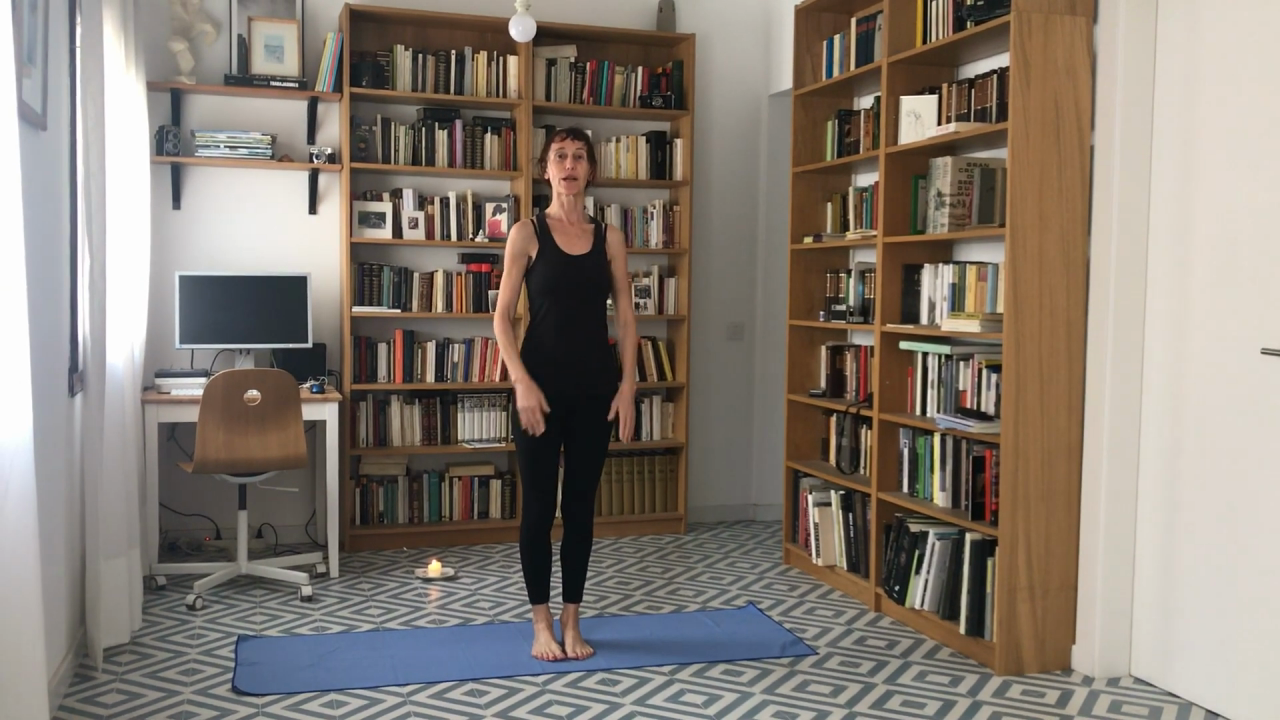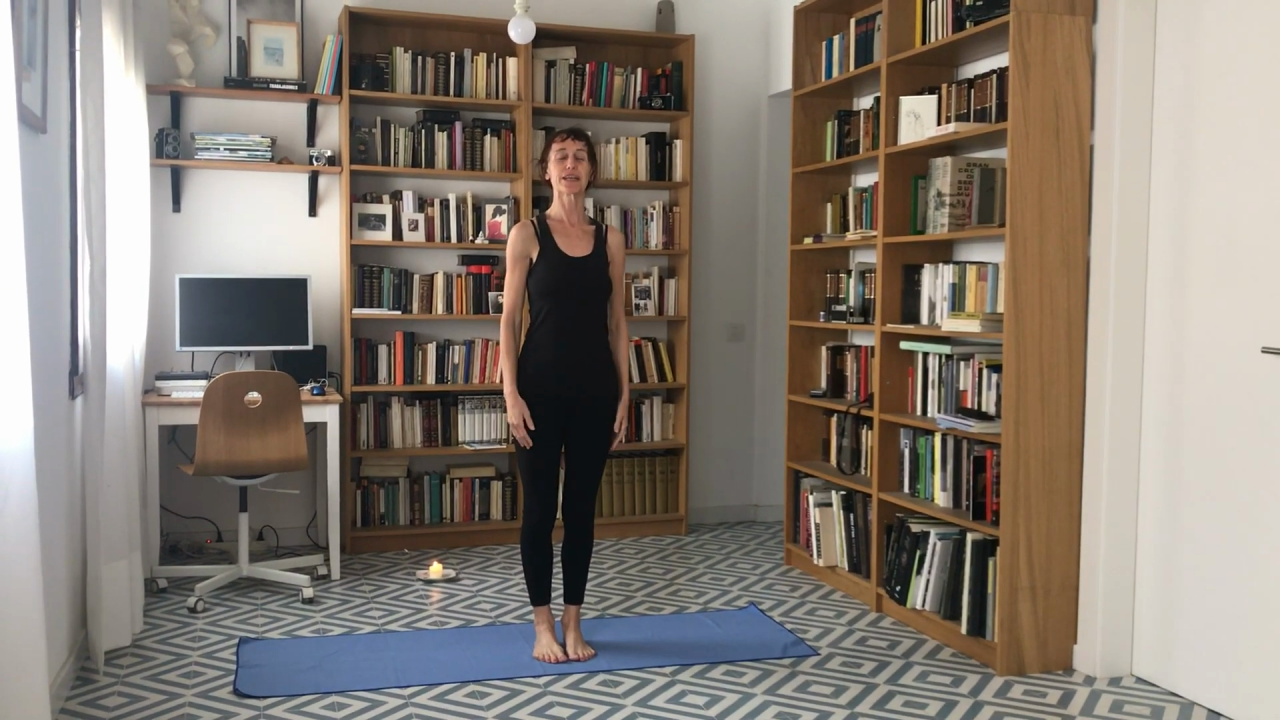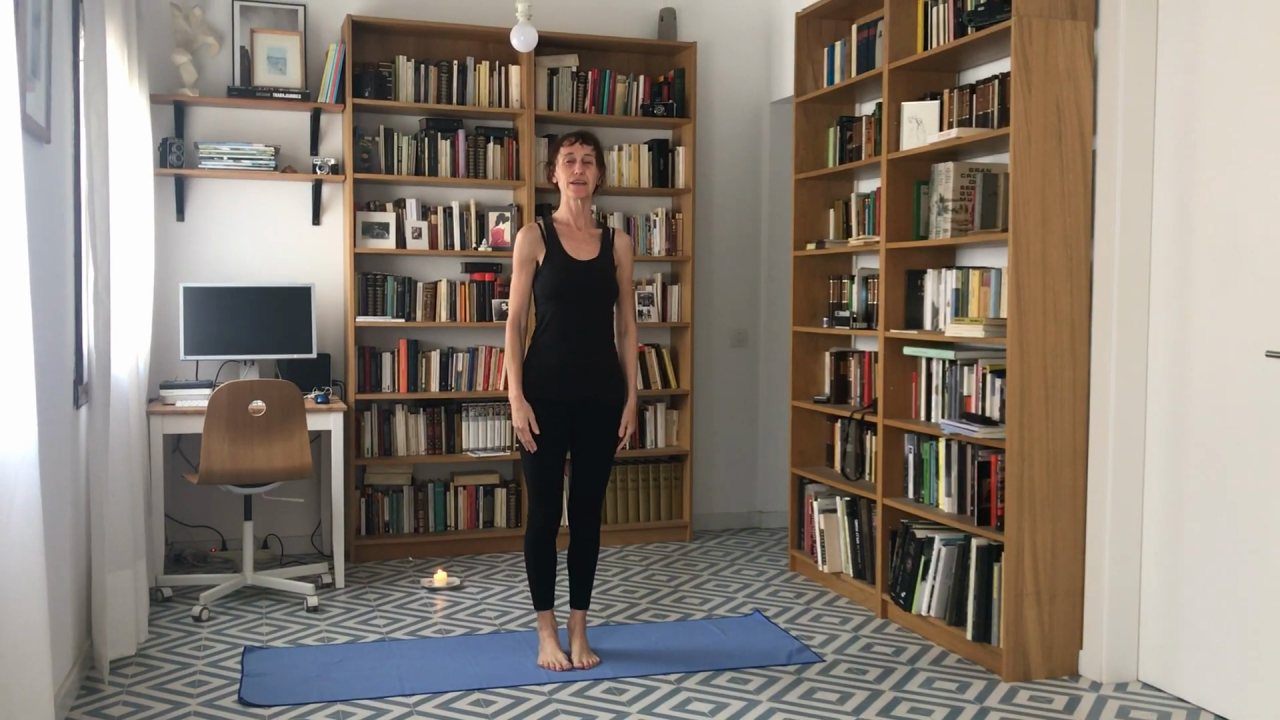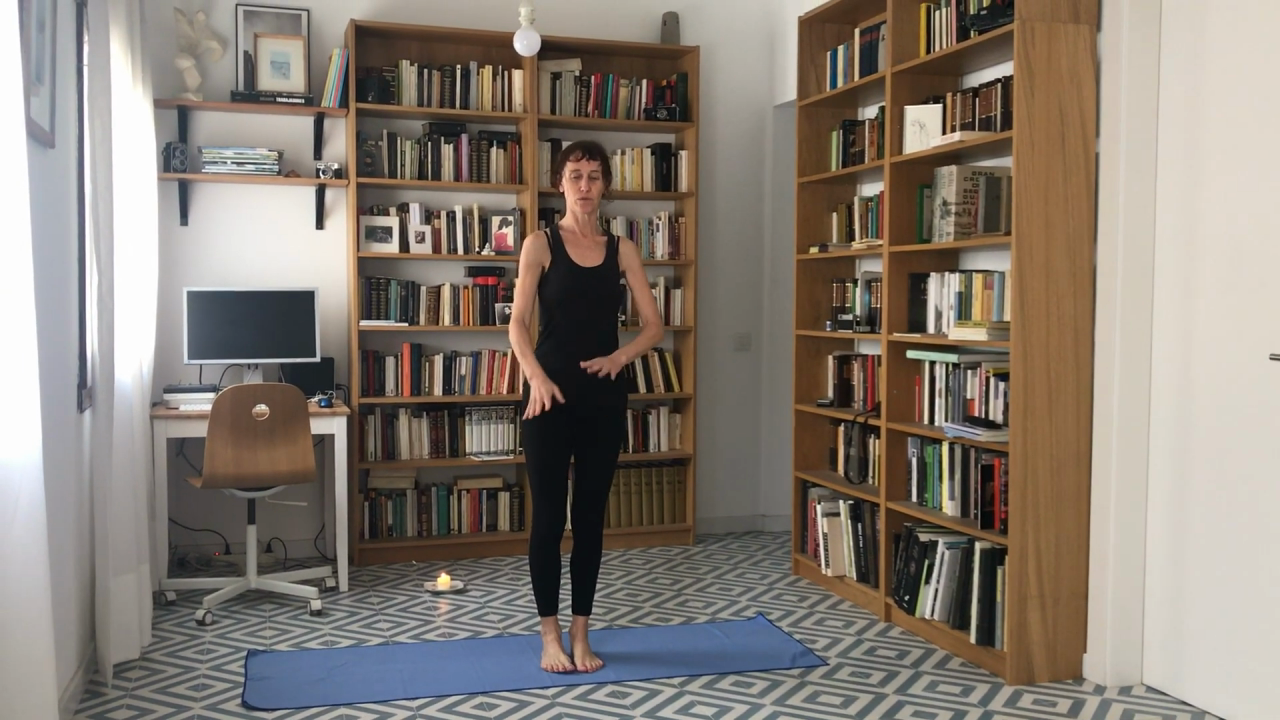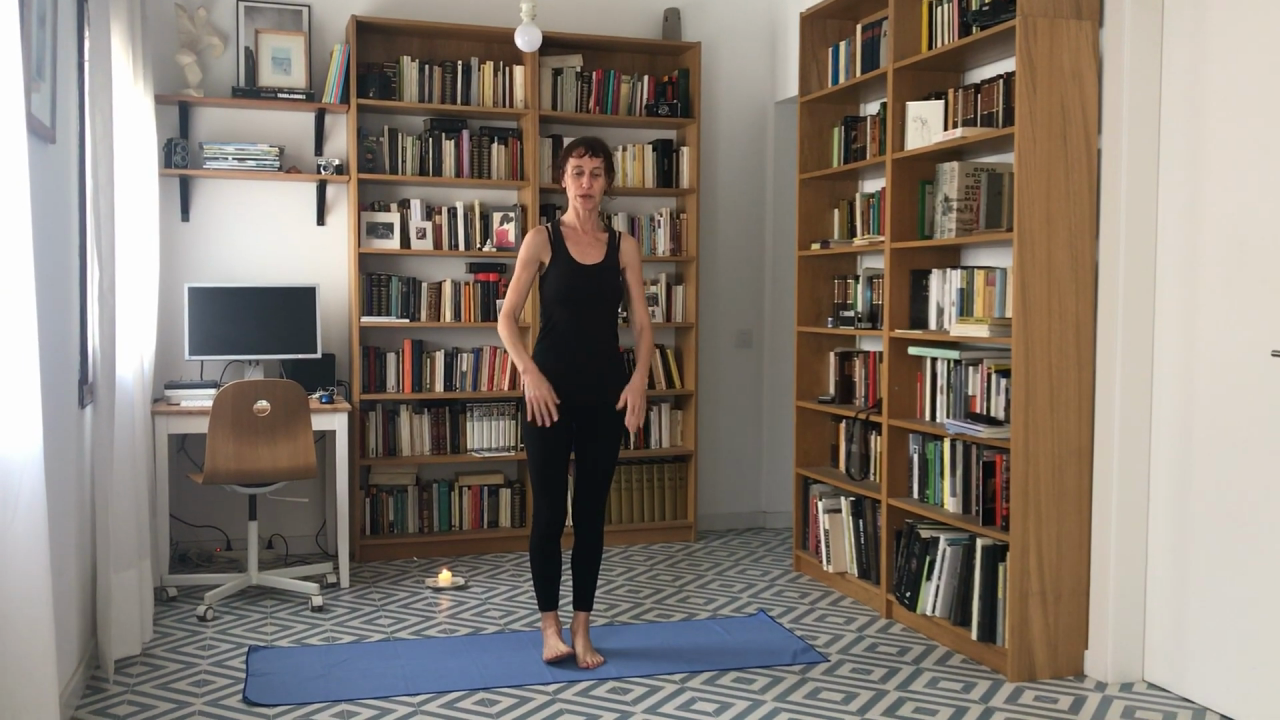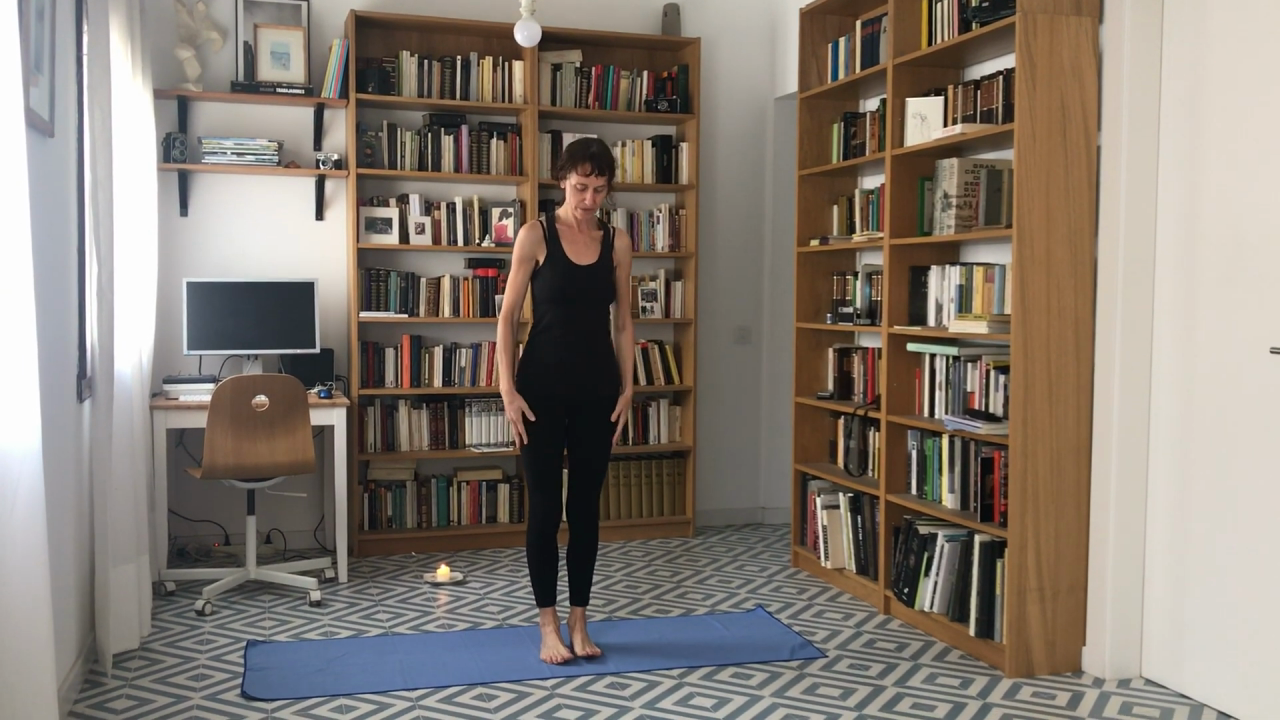
dt=0.5s
person 1, frame 1
left shoulder: (609, 237)
right shoulder: (527, 232)
left elbow: (626, 316)
right elbow: (503, 316)
left wrist: (627, 384)
right wrist: (521, 381)
left hip: (595, 383)
right hip: (542, 382)
left knee: (581, 504)
right knee: (539, 504)
left ankle: (571, 621)
right ankle: (541, 623)
person 1, frame 2
left shoulder: (609, 238)
right shoulder: (527, 234)
left elbow: (617, 322)
right elbow: (510, 320)
left wrist: (623, 393)
right wrist: (511, 393)
left hip: (594, 385)
right hip: (541, 383)
left knee: (582, 505)
right knee: (540, 506)
left ankle: (572, 622)
right ankle: (543, 624)
person 1, frame 3
left shoulder: (617, 242)
right shoulder: (534, 237)
left elbow: (626, 326)
right elbow: (515, 323)
left wrist: (631, 396)
right wrist: (516, 396)
left hip: (601, 389)
right hip: (547, 388)
left knee: (588, 511)
right knee: (544, 511)
left ankle: (578, 630)
right ankle: (547, 632)
person 1, frame 4
left shoulder: (622, 249)
right shoulder: (540, 243)
left elbow: (653, 323)
right elbow: (518, 323)
left wrist: (621, 355)
right wrist: (535, 375)
left hip: (604, 394)
right hip: (550, 394)
left knee: (590, 516)
right knee: (549, 515)
left ankle: (581, 633)
right ankle: (551, 634)
person 1, frame 5
left shoulder: (623, 245)
right shoulder: (542, 239)
left elbow: (642, 322)
right elbow: (508, 317)
left wrist: (639, 379)
right wrist: (530, 374)
left hip: (606, 388)
right hip: (551, 386)
left knee: (592, 511)
right knee: (550, 510)
left ankle: (582, 629)
right ankle: (551, 626)
person 1, frame 6
left shoulder: (617, 241)
right shoulder: (536, 235)
left elbow: (623, 321)
right elbow: (508, 317)
left wrist: (627, 386)
right wrist: (507, 389)
left hip: (597, 386)
right hip: (543, 384)
left knee: (586, 506)
right knee: (545, 507)
left ankle: (579, 622)
right ankle: (549, 624)
